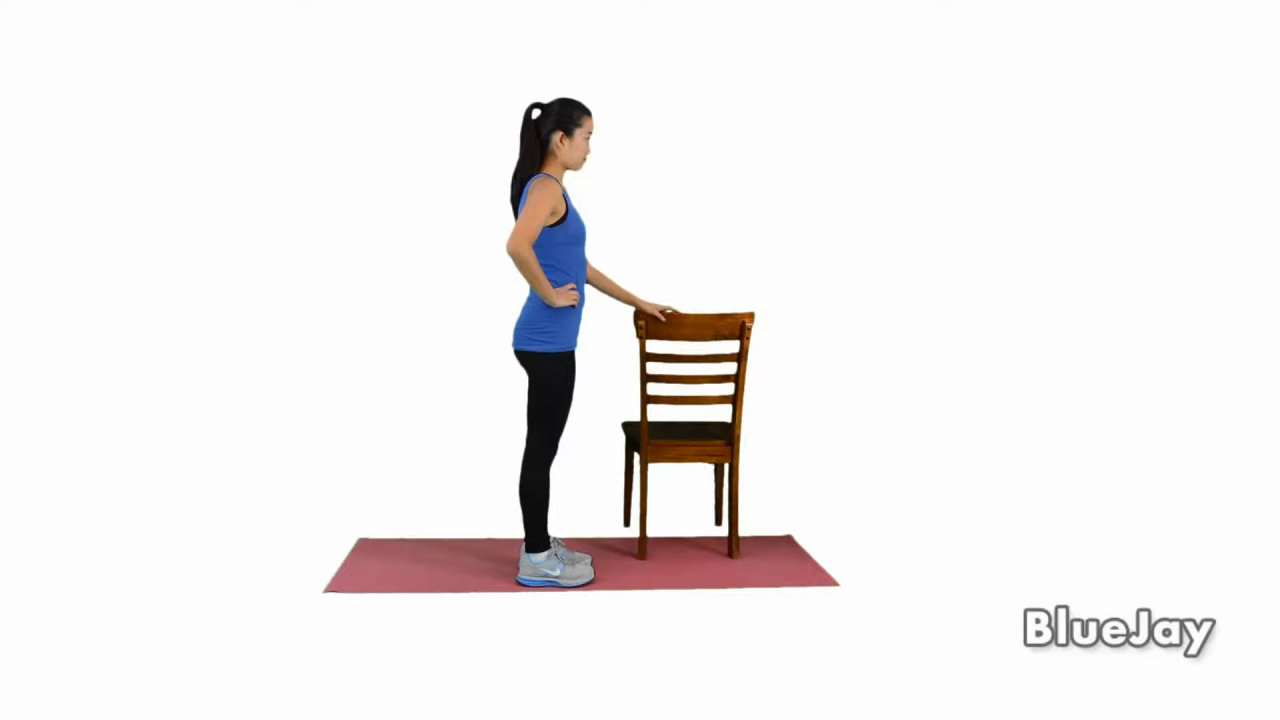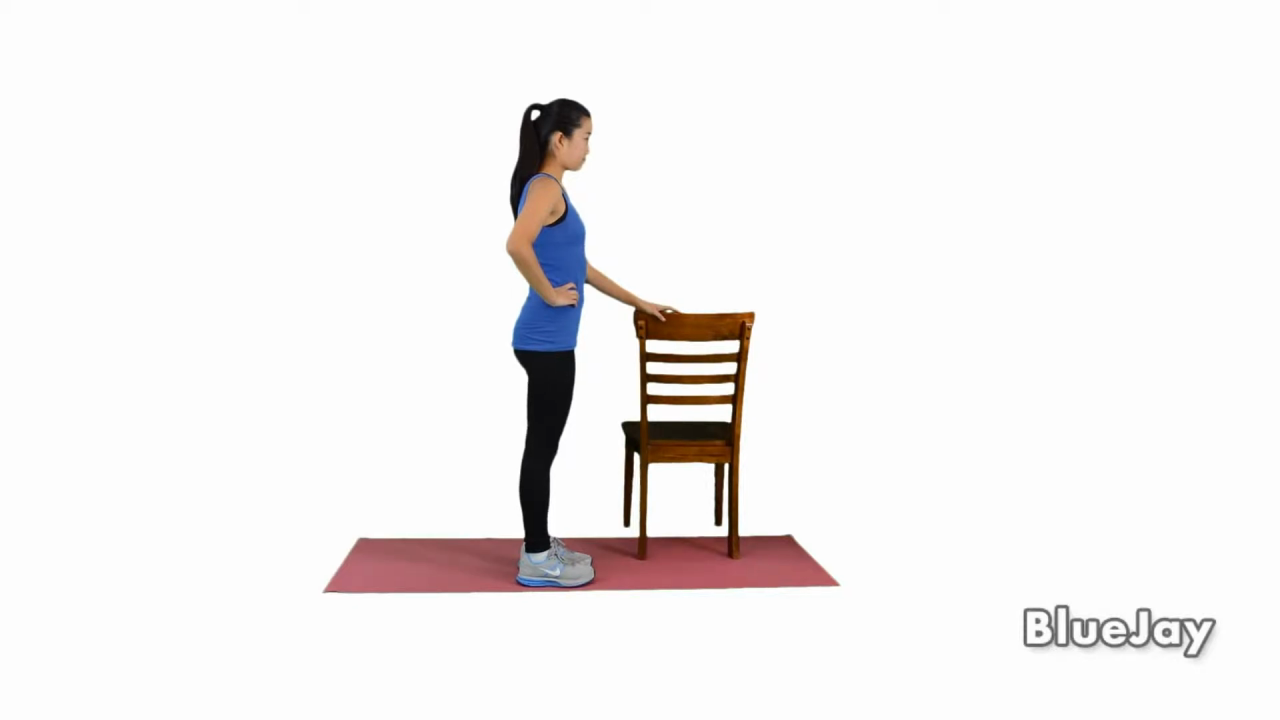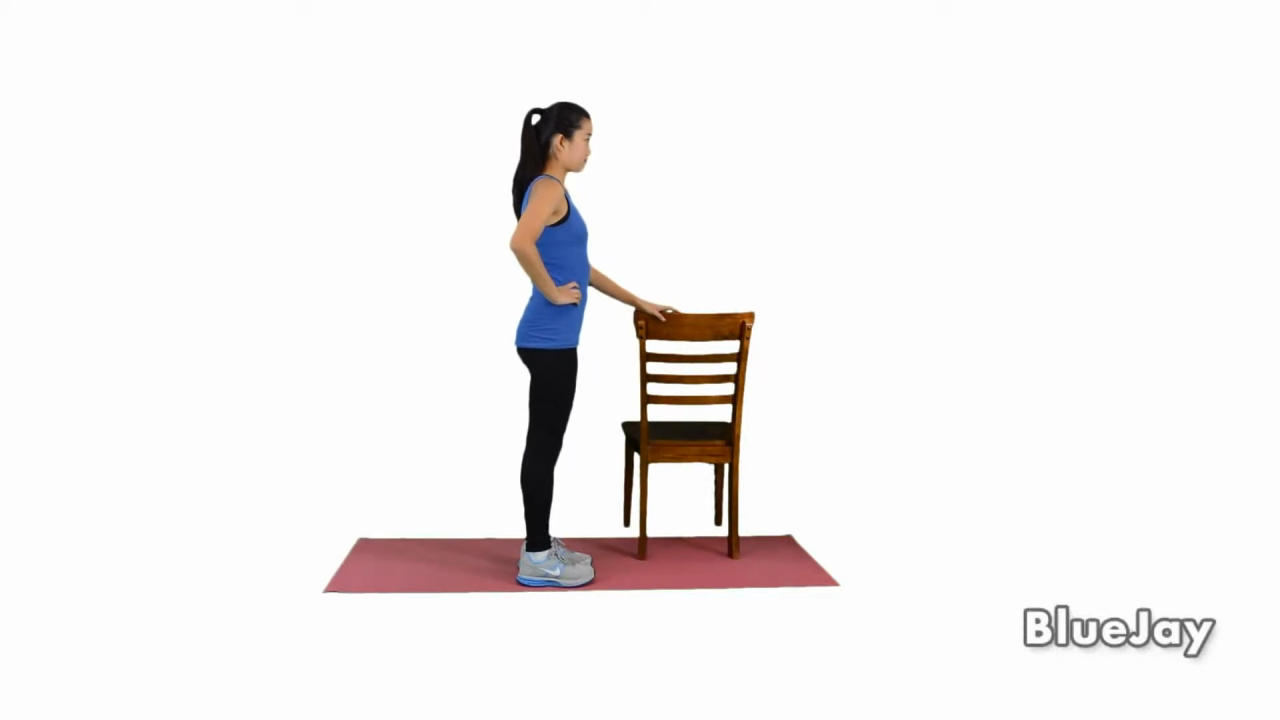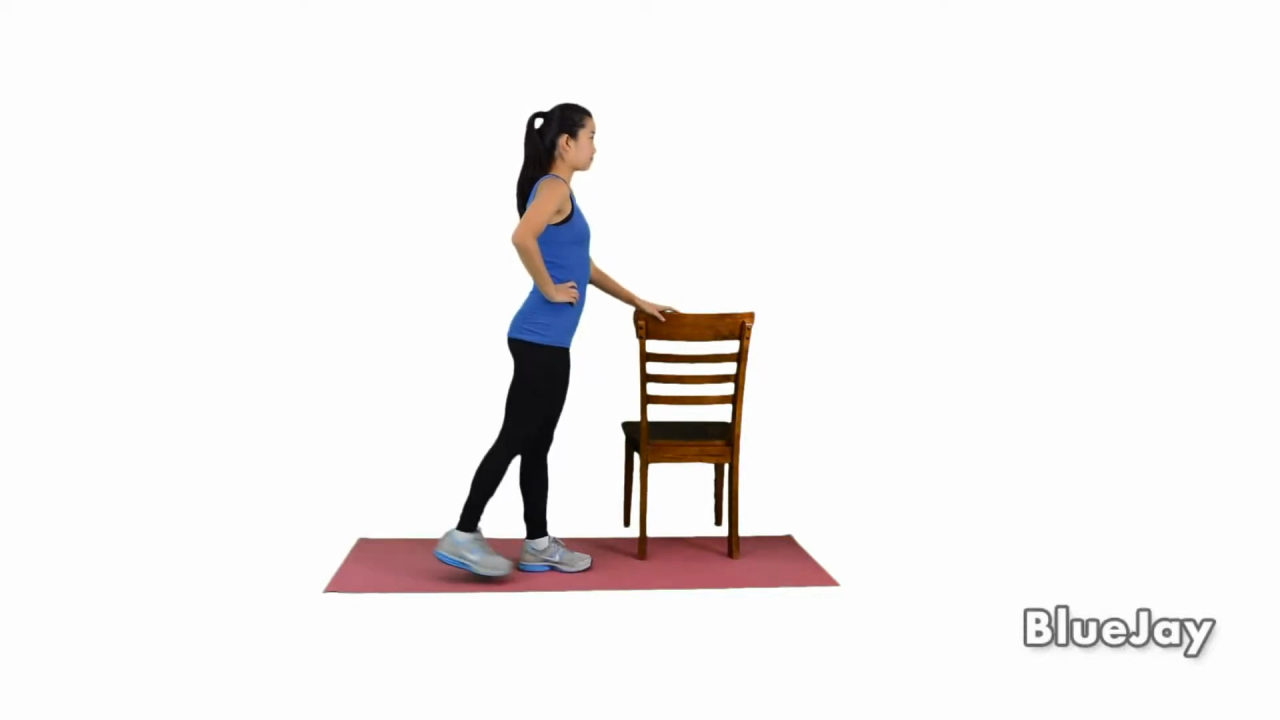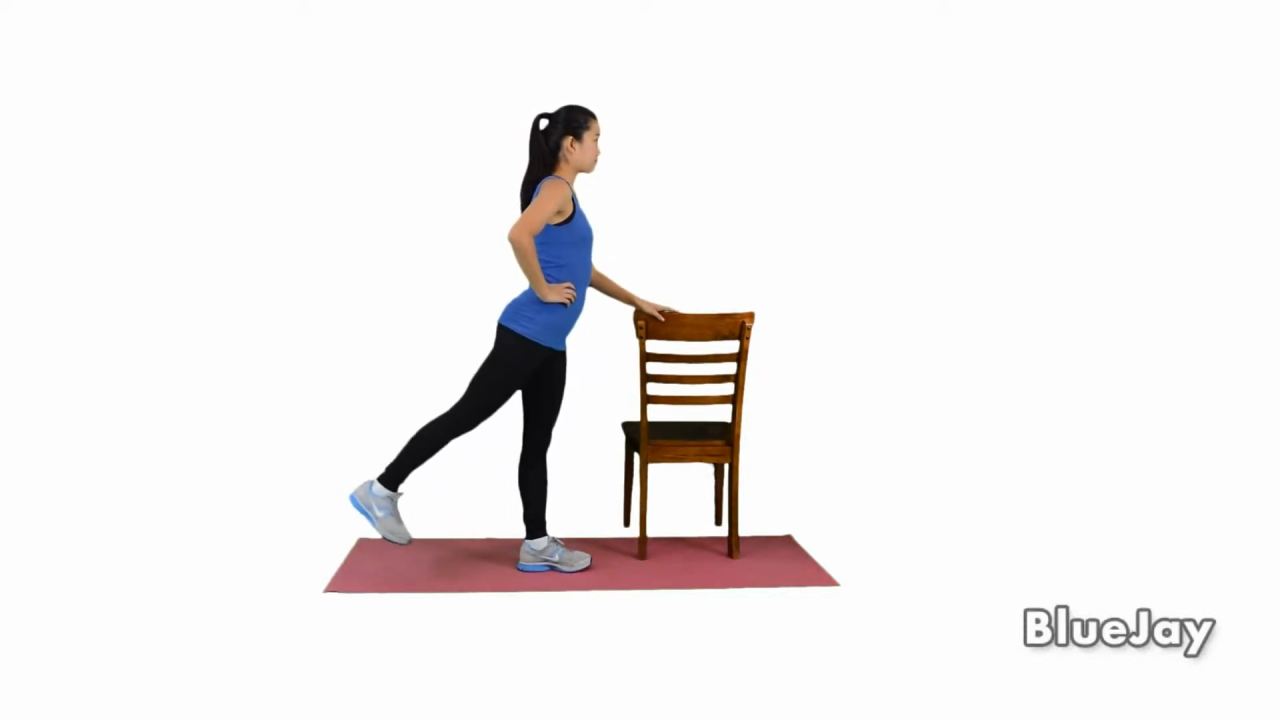
dt=1s
person 1, frame 1
left shoulder: (551, 188)
right shoulder: (545, 187)
left elbow: (580, 267)
right elbow: (517, 245)
left wrist: (639, 303)
right wrist: (549, 295)
left hip: (552, 339)
right hip: (546, 340)
left knee: (543, 447)
right knee: (541, 448)
left ankle: (540, 546)
right ankle: (536, 560)
person 1, frame 2
left shoulder: (551, 189)
right shoulder: (544, 187)
left elbow: (580, 267)
right elbow: (517, 245)
left wrist: (639, 303)
right wrist: (549, 294)
left hip: (552, 340)
right hip: (545, 340)
left knee: (543, 446)
right knee: (541, 448)
left ankle: (540, 546)
right ankle: (536, 560)
person 1, frame 3
left shoulder: (554, 191)
right shoulder: (547, 188)
left elbow: (581, 268)
right elbow: (520, 243)
left wrist: (639, 302)
right wrist: (551, 293)
left hip: (554, 337)
right hip: (549, 338)
left knee: (546, 444)
right knee: (544, 445)
left ankle: (541, 545)
right ankle: (536, 560)
person 1, frame 4
left shoulder: (559, 190)
right shoulder: (553, 187)
left elbow: (584, 266)
right elbow: (522, 237)
left wrist: (638, 302)
right wrist: (549, 288)
left hip: (553, 341)
right hip: (539, 338)
left knee: (537, 443)
right knee: (515, 437)
left ankle: (538, 544)
right ankle: (461, 535)
person 1, frame 5
left shoulder: (565, 193)
right shoulder: (555, 188)
left elbow: (582, 269)
right elbow: (518, 235)
left wrist: (636, 301)
right wrist: (542, 289)
left hip: (549, 342)
right hip: (527, 333)
left knee: (537, 442)
right knee: (466, 415)
left ankle: (537, 545)
right ankle: (382, 490)
